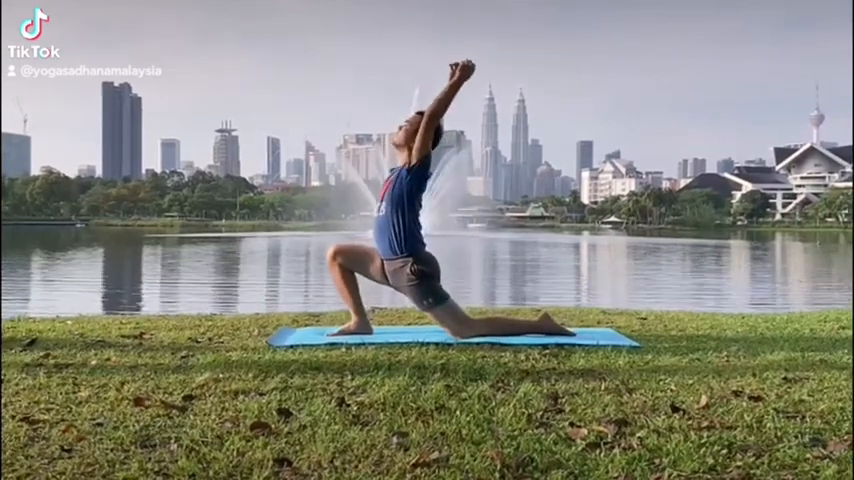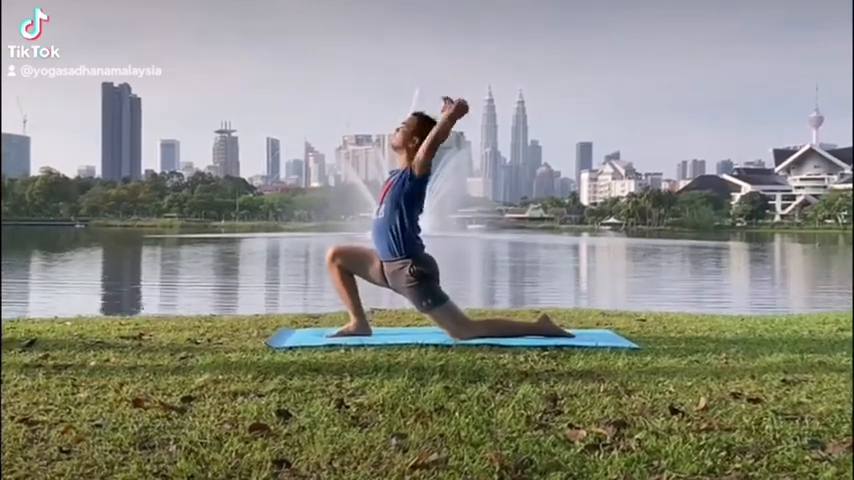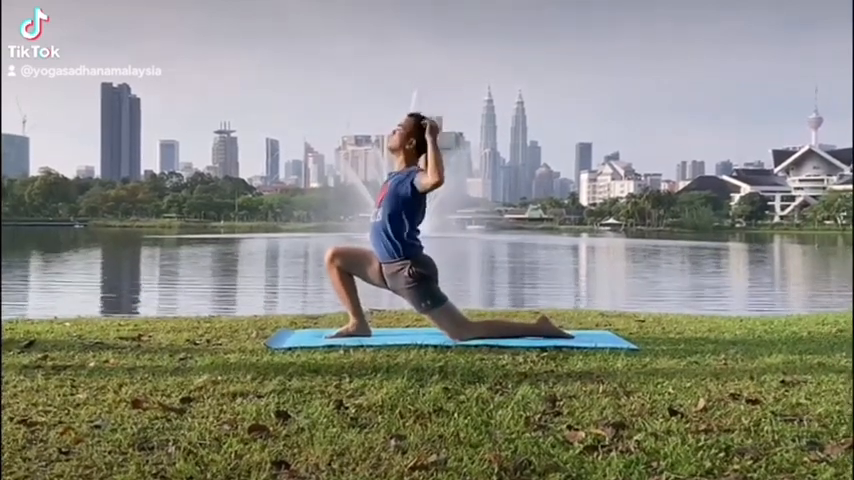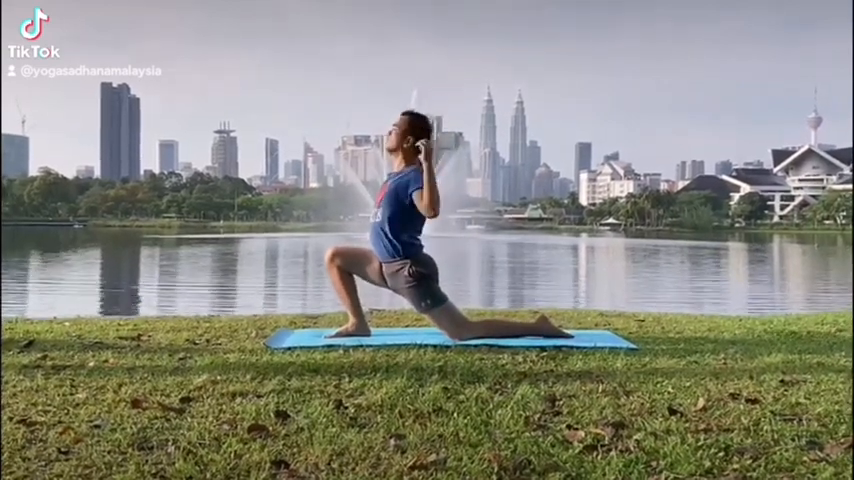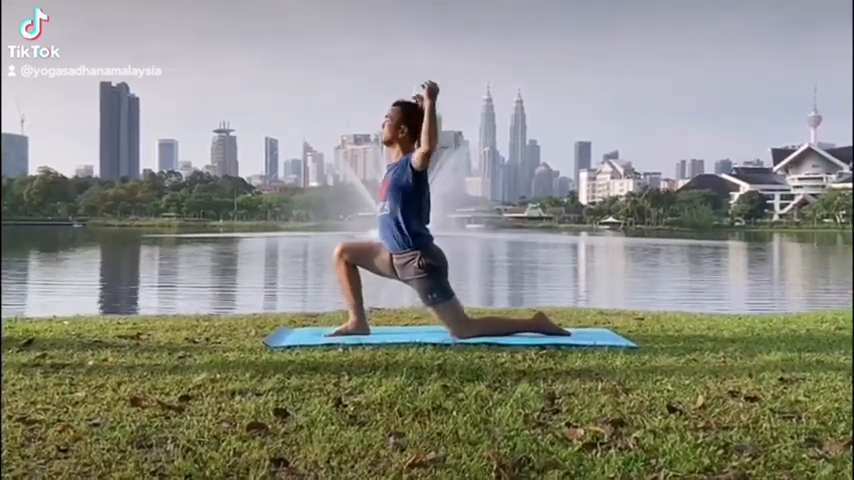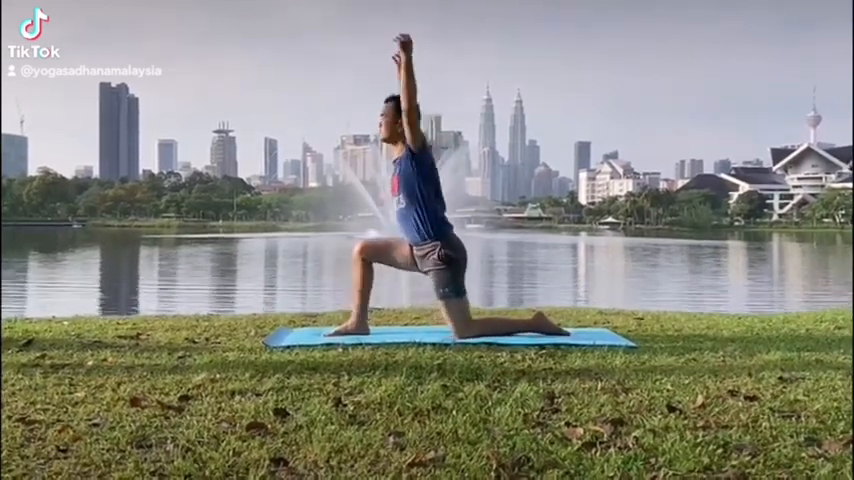
dt=0.4s
person 1, frame 1
left shoulder: (415, 169)
right shoulder: (402, 170)
left elbow: (430, 120)
right elbow: (430, 119)
left wrist: (457, 82)
right wrist: (454, 82)
left hip: (411, 268)
right hip: (391, 263)
left knee: (465, 329)
right knee: (336, 255)
left ankle: (539, 325)
right ankle: (360, 322)
person 1, frame 2
left shoulder: (414, 174)
right shoulder: (401, 173)
left elbow: (433, 141)
right elbow: (433, 139)
left wrist: (453, 116)
left hip: (410, 270)
right hip: (390, 265)
left knee: (464, 330)
right knee: (335, 256)
left ankle: (537, 327)
right ankle: (359, 323)
person 1, frame 3
left shoulder: (411, 177)
right shoulder: (398, 176)
left elbow: (436, 178)
left wrist: (431, 139)
left hip: (409, 271)
right hip: (389, 266)
left knee: (463, 332)
right knee: (335, 257)
left ankle: (536, 328)
right ankle: (358, 323)
person 1, frame 4
left shoulder: (413, 177)
right shoulder: (398, 175)
left elbow: (431, 210)
left wrist: (427, 163)
left hip: (409, 270)
right hip: (389, 266)
left knee: (463, 331)
right knee: (335, 257)
left ankle: (535, 327)
right ankle: (358, 323)
person 1, frame 5
left shoulder: (411, 164)
right shoulder: (398, 165)
left elbow: (427, 147)
left wrist: (430, 104)
left hip: (419, 261)
right hip: (397, 257)
left knee: (463, 330)
right knee: (343, 253)
left ankle: (534, 324)
right ankle: (358, 321)
person 1, frame 6
left shoulder: (416, 153)
right shoulder: (402, 157)
left elbow: (409, 108)
right elbow: (405, 107)
left wrist: (407, 59)
right wrist: (403, 65)
left hip: (441, 252)
right hip: (418, 249)
left knee: (464, 330)
right knee: (363, 251)
left ankle: (534, 324)
right ankle: (358, 321)
